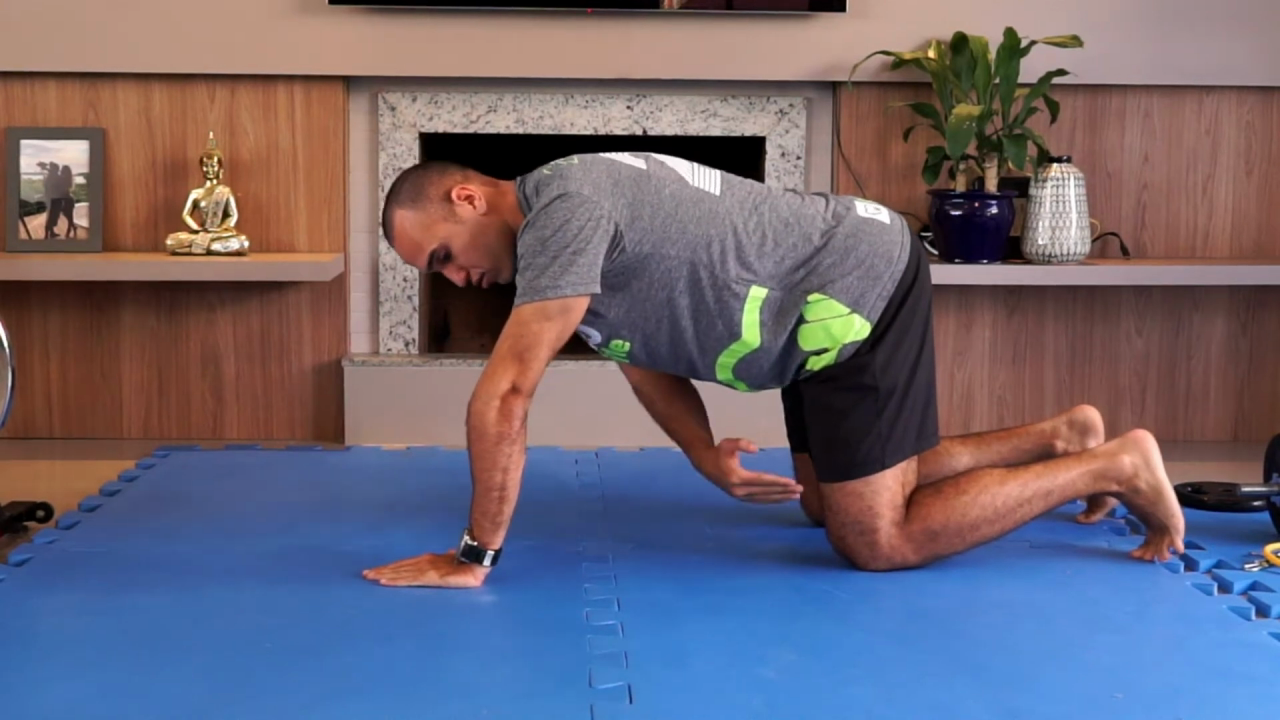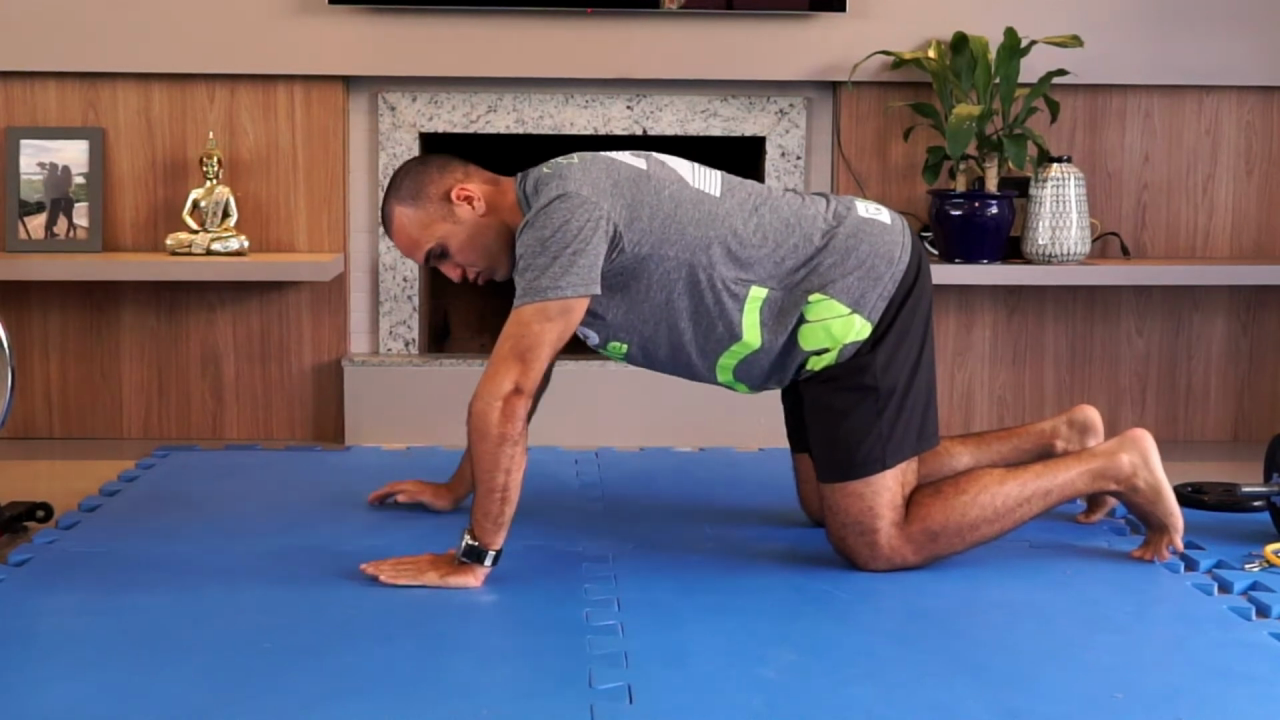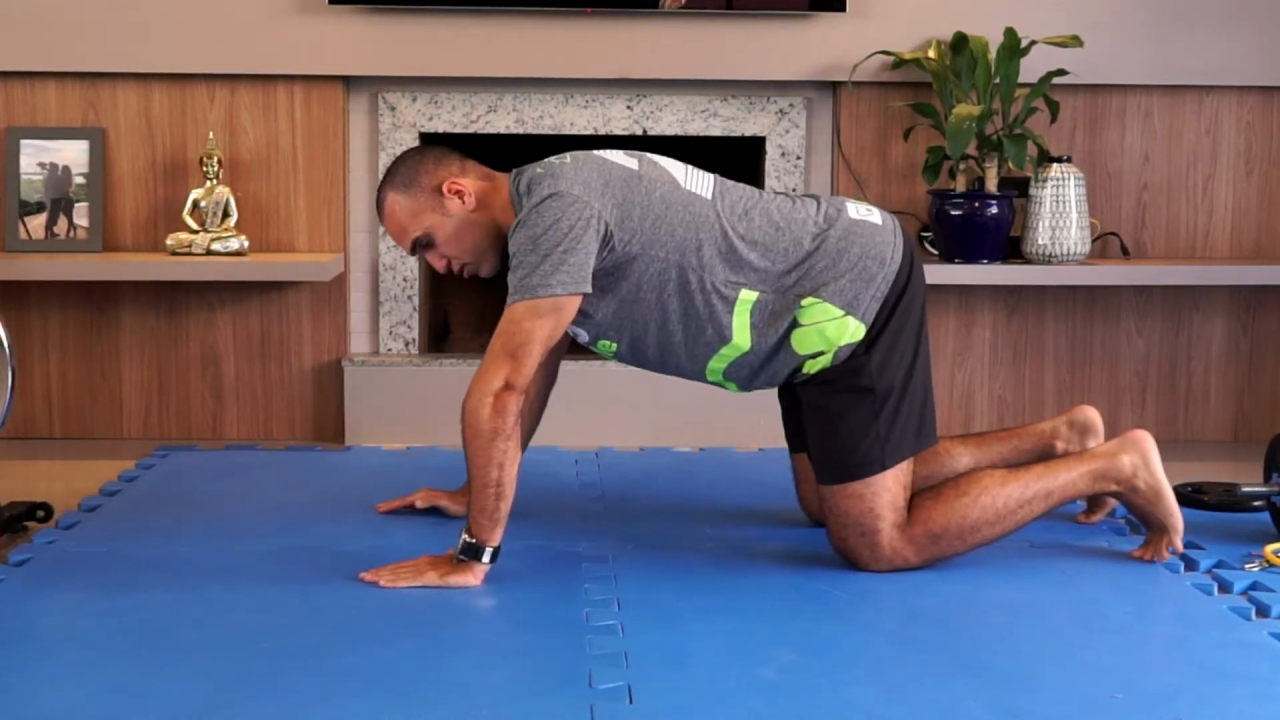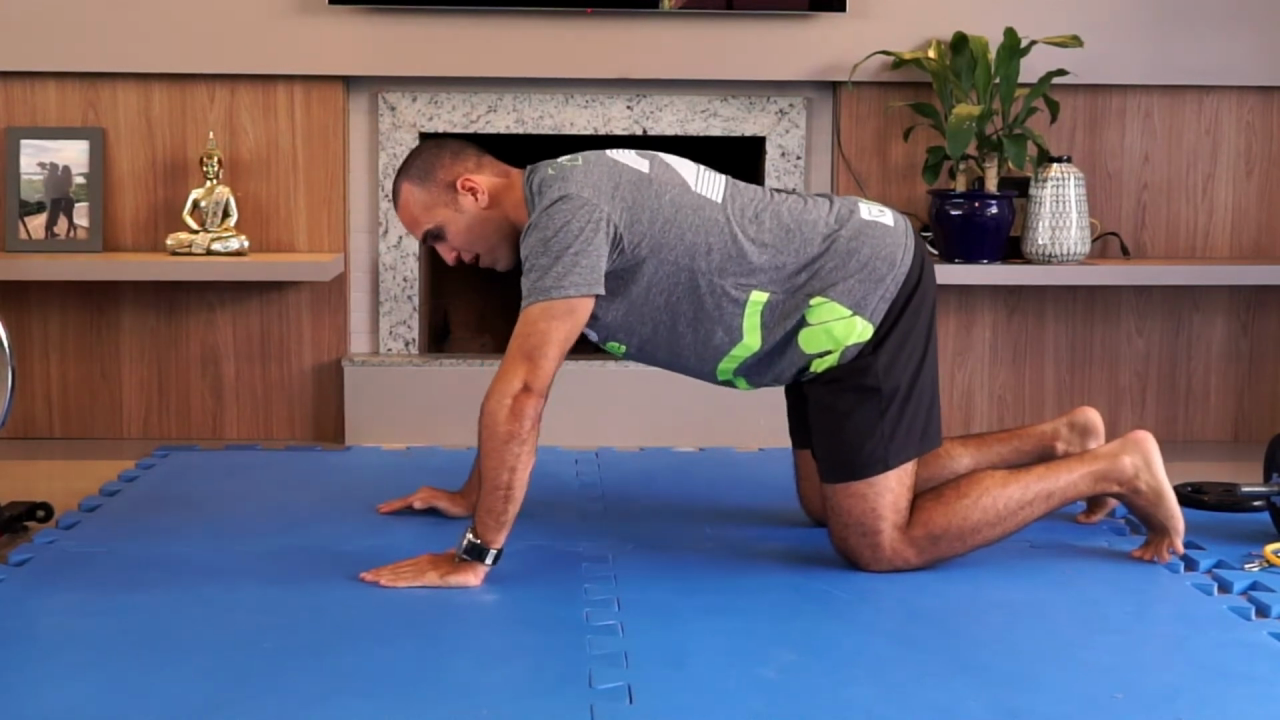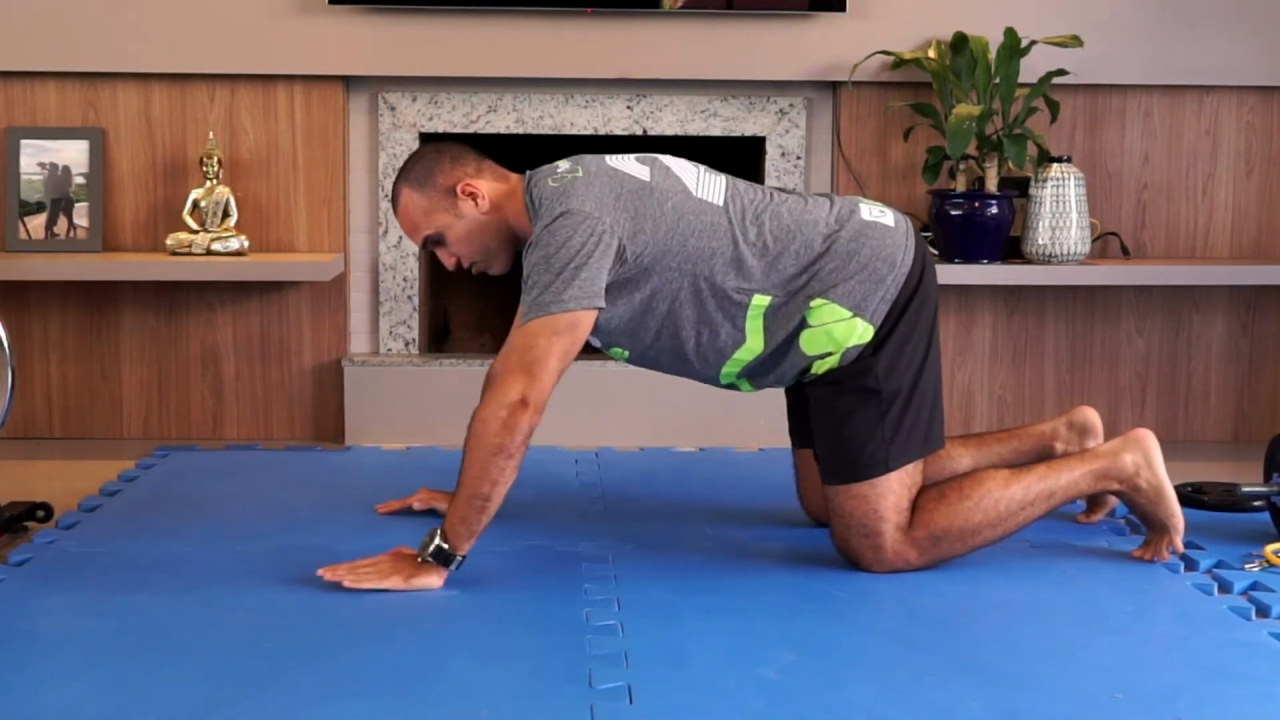
dt=0.5s
person 1, frame 1
left shoulder: (562, 209)
right shoulder: (560, 224)
left elbow: (503, 395)
right elbow: (648, 353)
left wrist: (474, 555)
right wrist: (710, 459)
left hip: (857, 284)
right hip: (841, 281)
left knee: (877, 539)
right knee: (830, 501)
left ankle: (1114, 465)
right ankle: (1059, 437)
person 1, frame 2
left shoulder: (563, 210)
right shoulder: (550, 221)
left elbow: (505, 393)
right elbow: (522, 383)
left wrist: (475, 555)
right wrist: (457, 487)
left hip: (858, 285)
right hip: (842, 282)
left knee: (878, 539)
right knee: (830, 502)
left ankle: (1114, 463)
right ankle: (1060, 437)
person 1, frame 3
left shoulder: (553, 208)
right shoulder: (548, 211)
left elbow: (499, 389)
right elbow: (534, 377)
left wrist: (474, 552)
right wrist: (472, 492)
left hip: (850, 287)
right hip: (838, 279)
left knee: (880, 541)
right knee: (831, 501)
left ankle: (1113, 466)
right ankle: (1059, 437)
person 1, frame 4
left shoulder: (565, 210)
right shoulder: (553, 208)
left elbow: (523, 391)
right elbow: (518, 366)
left wrist: (474, 554)
right wrist: (472, 494)
left hip: (862, 286)
right hip: (847, 279)
left knee: (878, 540)
right knee: (830, 501)
left ankle: (1115, 467)
right ankle: (1059, 438)
person 1, frame 5
left shoulder: (570, 220)
right shoulder: (552, 206)
left elbow: (518, 403)
right elbow: (509, 364)
left wrist: (439, 556)
right wrist: (463, 493)
left hip: (861, 287)
right hip: (848, 277)
left knee: (882, 542)
right knee: (830, 501)
left ankle: (1113, 465)
right ankle: (1058, 439)
